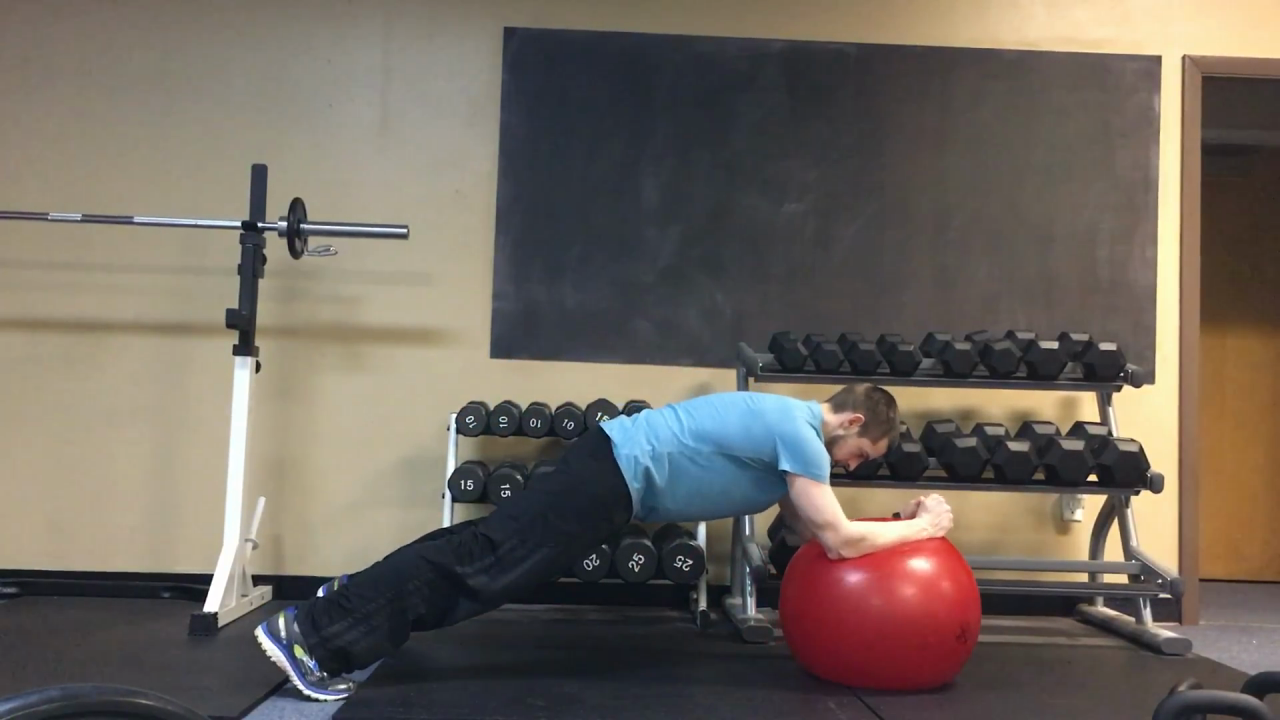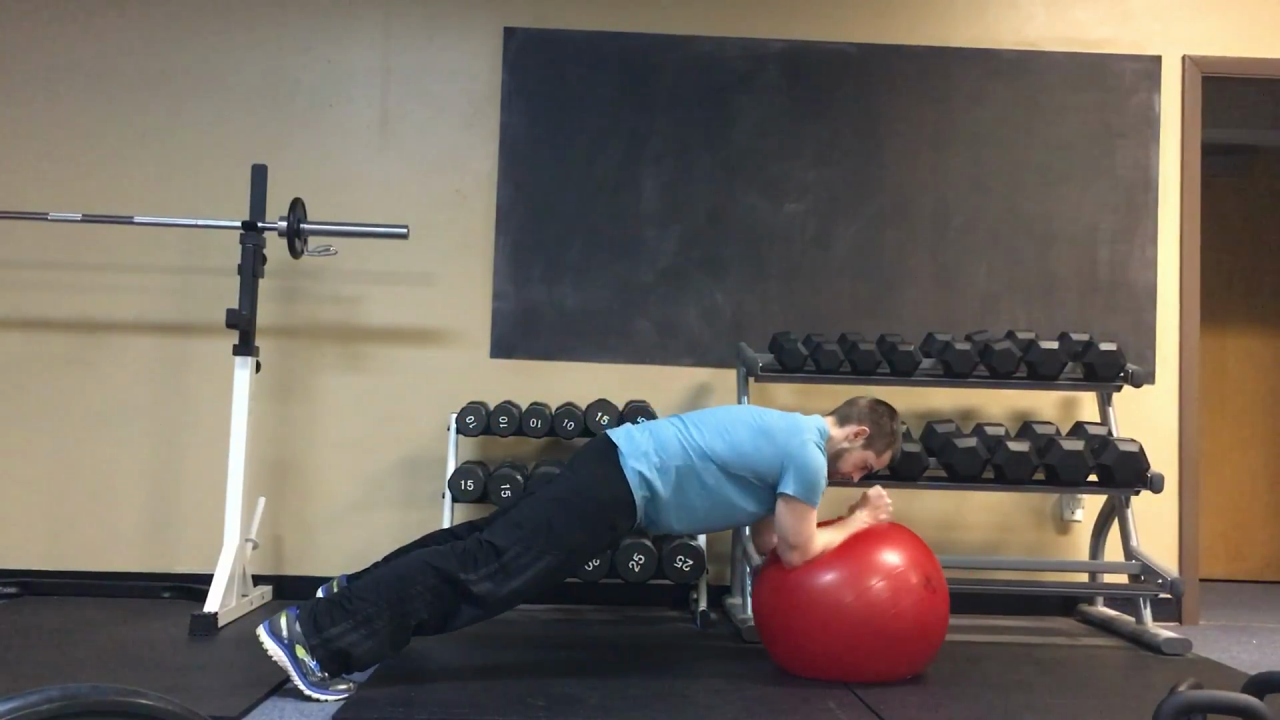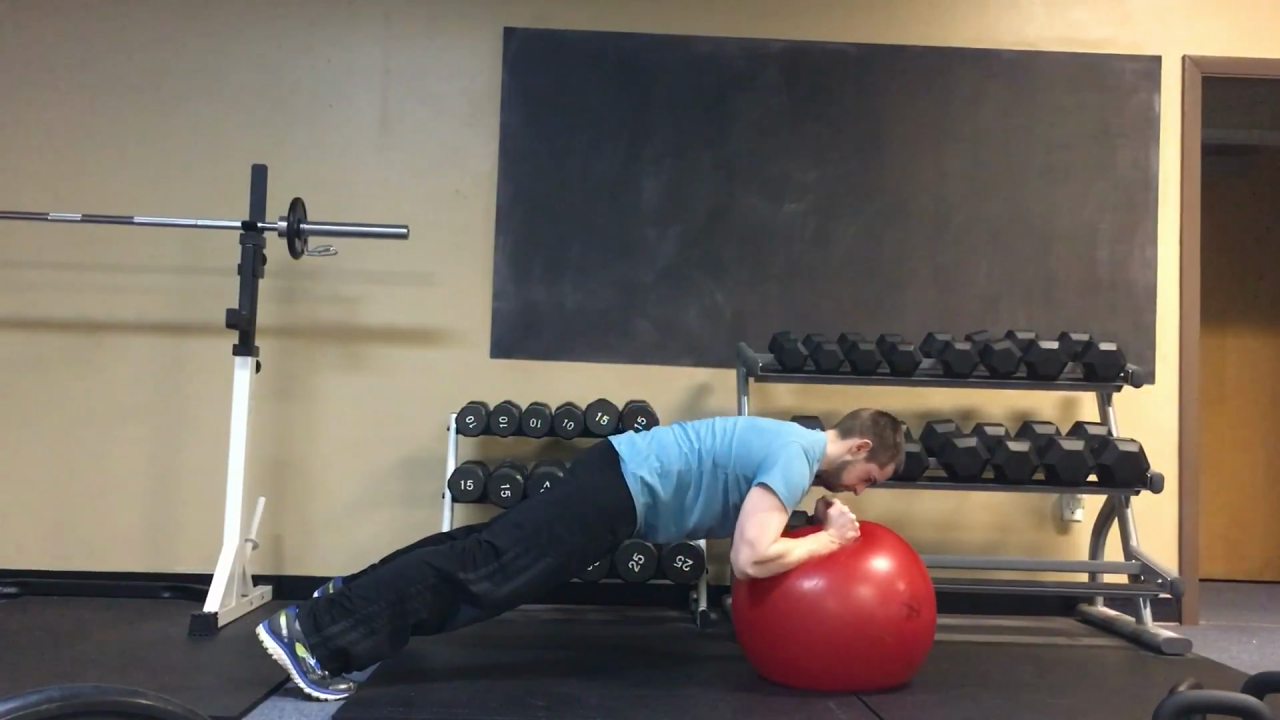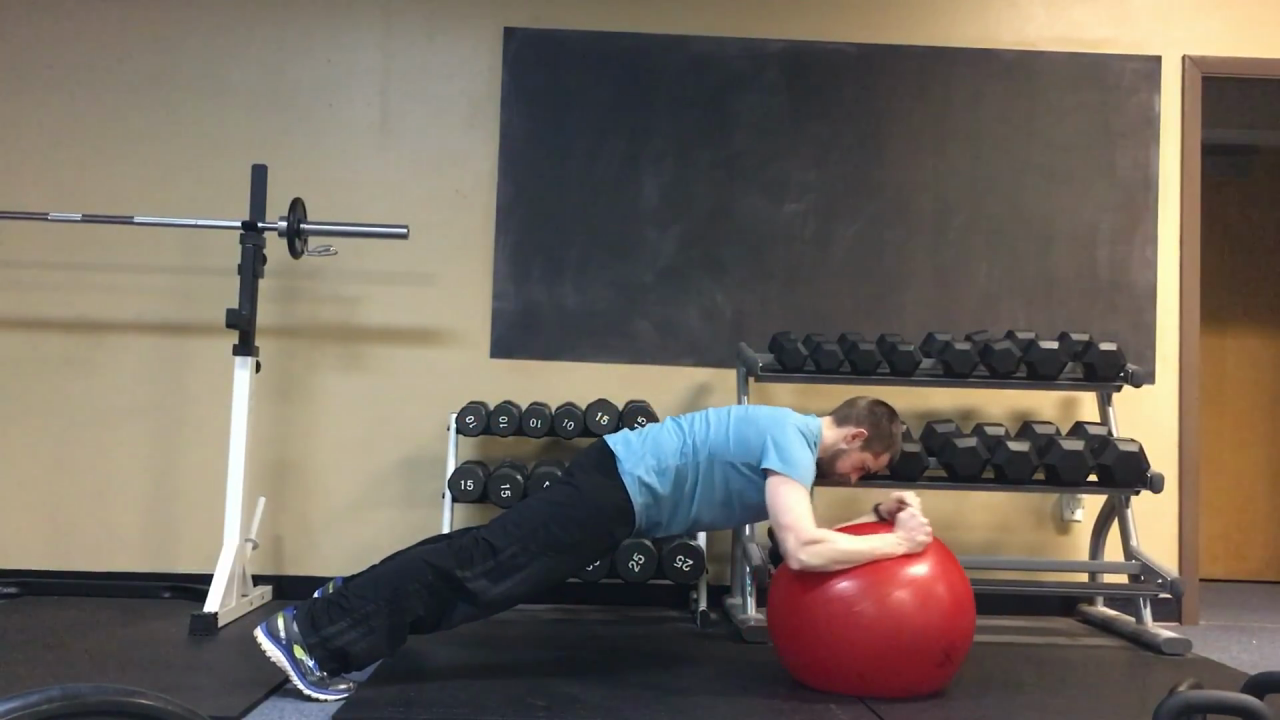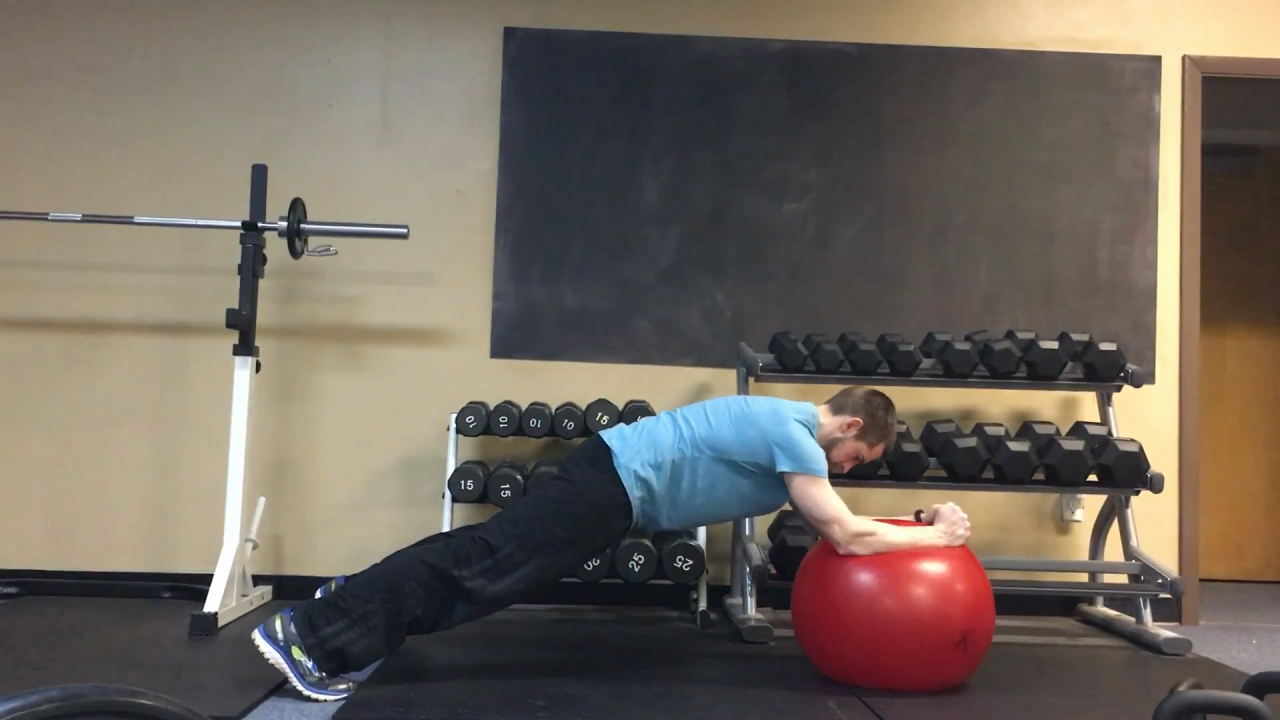
dt=0.5s
person 1, frame 1
left shoulder: (789, 425)
right shoulder: (801, 433)
left elbow: (810, 530)
right elbow: (839, 542)
left wrist: (900, 521)
right wrist: (922, 528)
left hip: (611, 465)
right hip: (615, 475)
left knee: (482, 550)
right knee: (482, 566)
left ankle: (348, 601)
right ankle: (310, 635)
person 1, frame 2
left shoulder: (788, 435)
right shoulder: (807, 455)
left elbow: (770, 540)
right elbow: (798, 554)
left wrist: (845, 520)
right wrist: (859, 522)
left hip: (613, 467)
right hip: (618, 487)
left knee: (484, 548)
right knee: (482, 570)
left ankle: (351, 594)
right ankle: (309, 634)
person 1, frame 3
left shoulder: (789, 445)
right shoulder: (794, 458)
left elbow: (745, 531)
right elbow: (751, 559)
left wrist: (813, 522)
right wrist: (827, 540)
left hip: (615, 476)
right hip: (617, 491)
left knee: (481, 552)
right knee: (481, 571)
left ankle: (345, 600)
right ankle: (309, 633)
person 1, frame 4
left shoulder: (787, 434)
right shoulder: (795, 443)
left elbow: (807, 534)
right elbow: (803, 552)
left wrist: (880, 515)
right wrist: (897, 544)
left hip: (612, 482)
right hip: (615, 490)
left knee: (477, 555)
right knee: (477, 571)
left ankle: (343, 602)
right ankle: (307, 633)
person 1, frame 5
left shoulder: (790, 430)
right shoulder: (795, 436)
left elbow: (835, 525)
right elbow: (847, 537)
left wrist: (917, 521)
right wrist: (935, 537)
left hip: (613, 475)
right hip: (615, 486)
left knee: (478, 554)
right knee: (478, 569)
left ankle: (342, 605)
right ankle: (306, 635)
